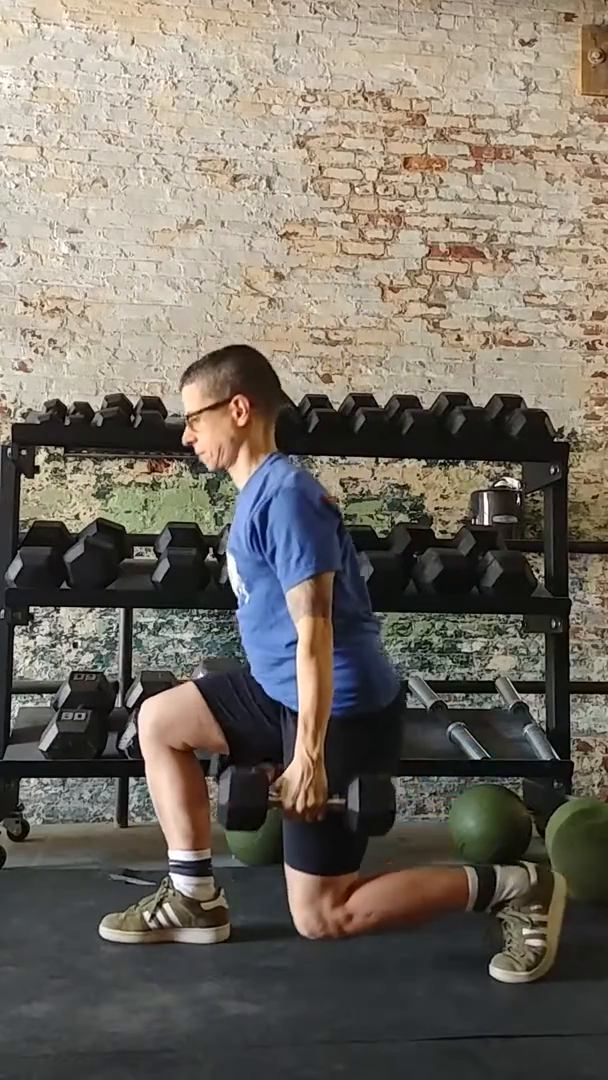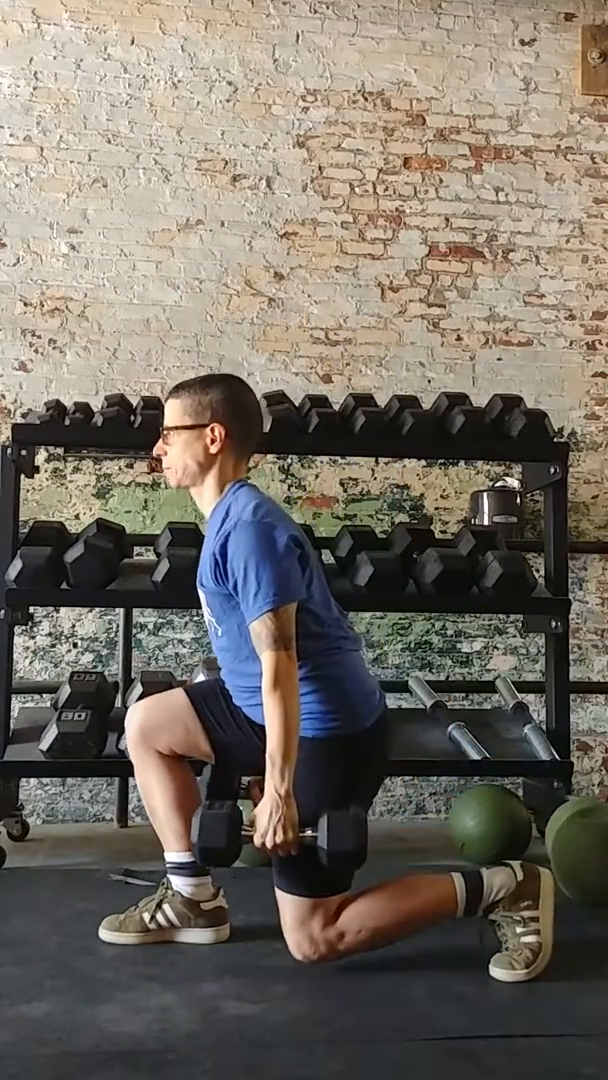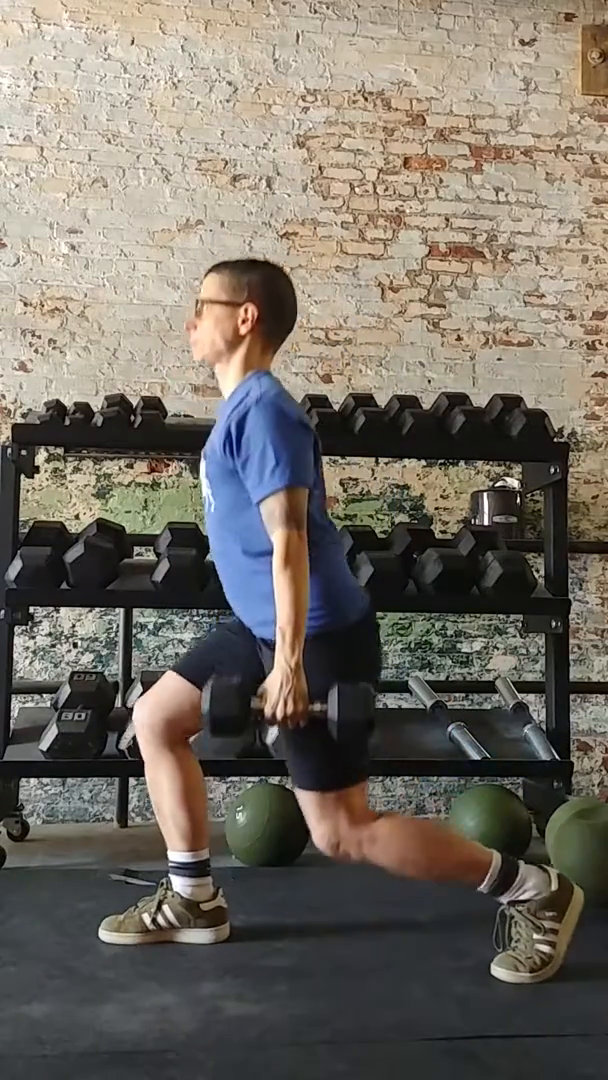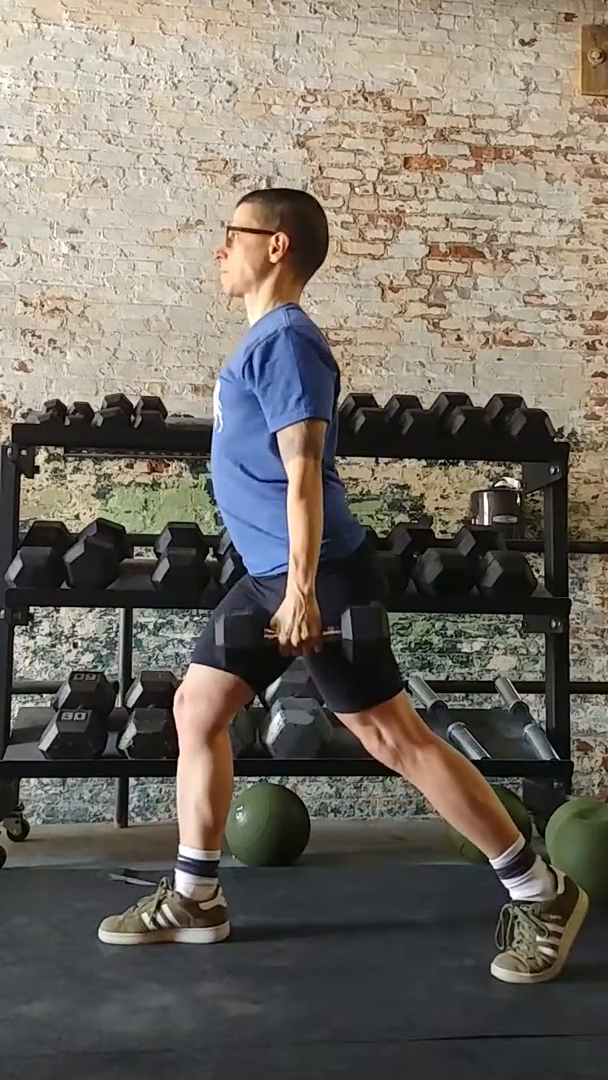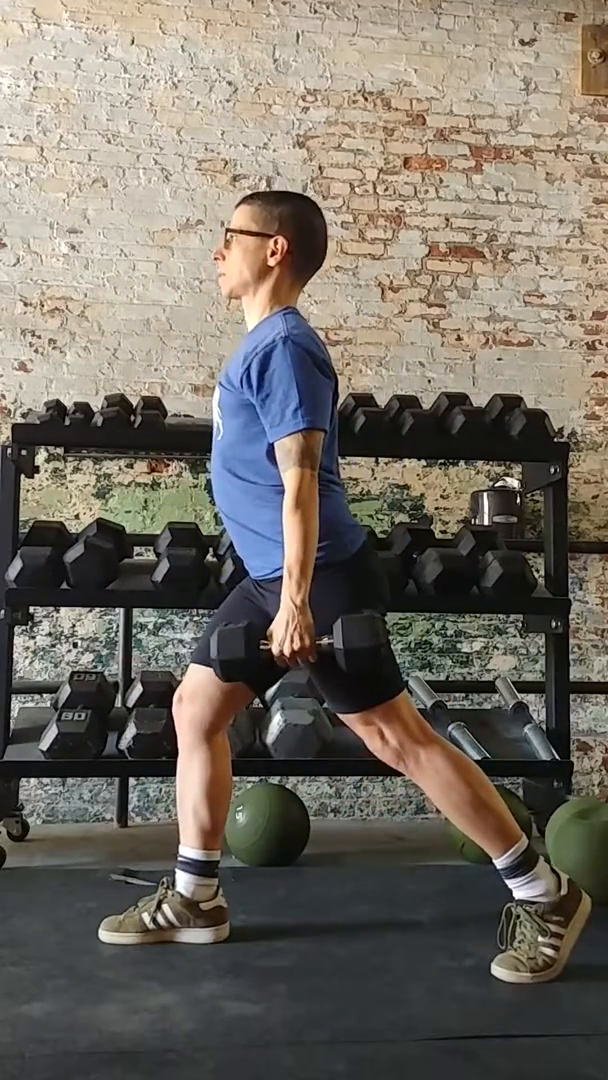
dt=0.5s
person 1, frame 1
left shoulder: (285, 494)
right shoulder: (257, 491)
left elbow: (316, 630)
left wrist: (309, 753)
right wrist: (285, 732)
left hip: (344, 710)
right hip: (285, 691)
left knee: (321, 916)
right knee: (158, 722)
left ankle: (517, 889)
right ankle: (194, 899)
person 1, frame 2
left shoulder: (248, 527)
right shoulder: (229, 519)
left elbow: (280, 666)
left wrist: (278, 792)
right wrist: (264, 761)
left hip: (326, 731)
right hip: (290, 715)
left knee: (313, 939)
right knee: (144, 726)
left ankle: (505, 889)
right ankle: (192, 899)
person 1, frame 3
left shoulder: (263, 408)
right shoulder: (242, 407)
left elbow: (290, 542)
left wrist: (292, 662)
left hip: (321, 636)
right hip: (262, 627)
left knee: (341, 830)
right knee: (154, 718)
left ankle: (535, 891)
right ankle: (193, 901)
person 1, frame 4
left shoulder: (285, 339)
right shoulder: (265, 339)
left elbow: (305, 475)
left wrist: (303, 589)
left hip: (316, 574)
right hip: (269, 572)
left knee: (394, 737)
right knee: (195, 712)
left ankle: (540, 892)
right ankle: (194, 898)
person 1, frame 5
left shoulder: (283, 345)
right shoulder: (263, 344)
left elbow: (302, 481)
left wrist: (298, 602)
left hip: (320, 577)
right hip: (270, 575)
left knee: (399, 737)
right knee: (194, 712)
left ankle: (545, 894)
right ankle: (193, 899)
